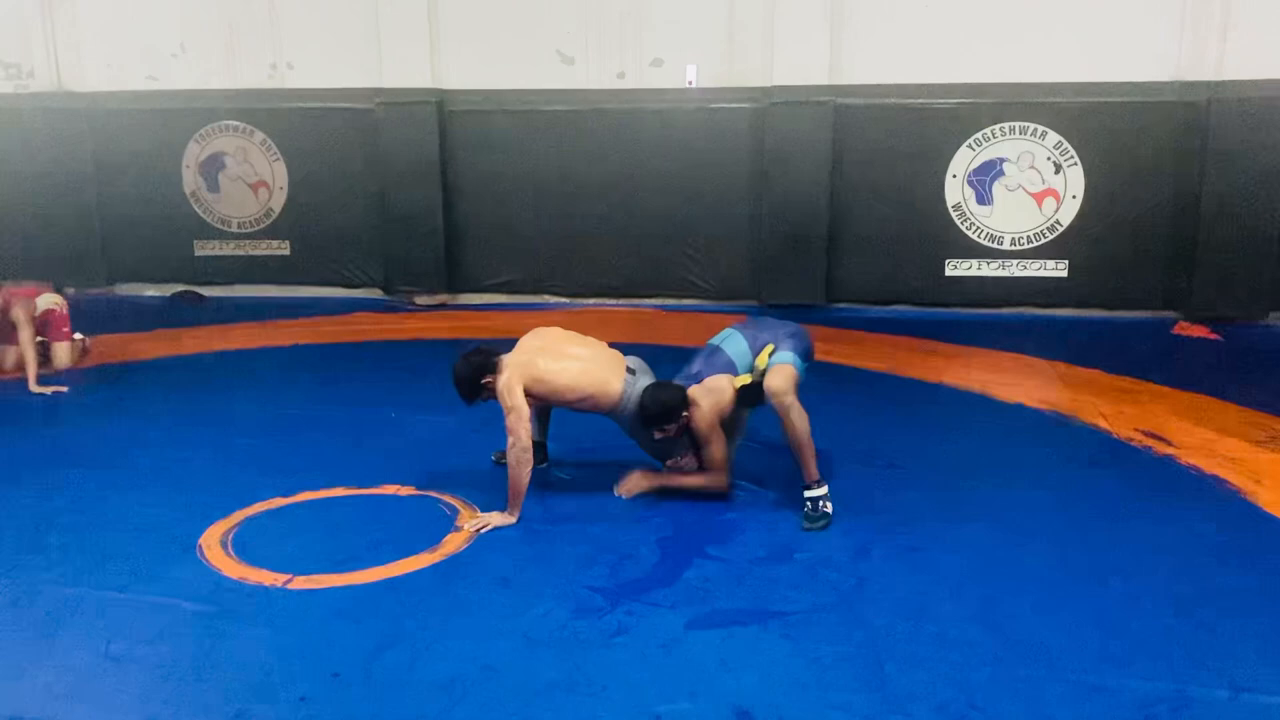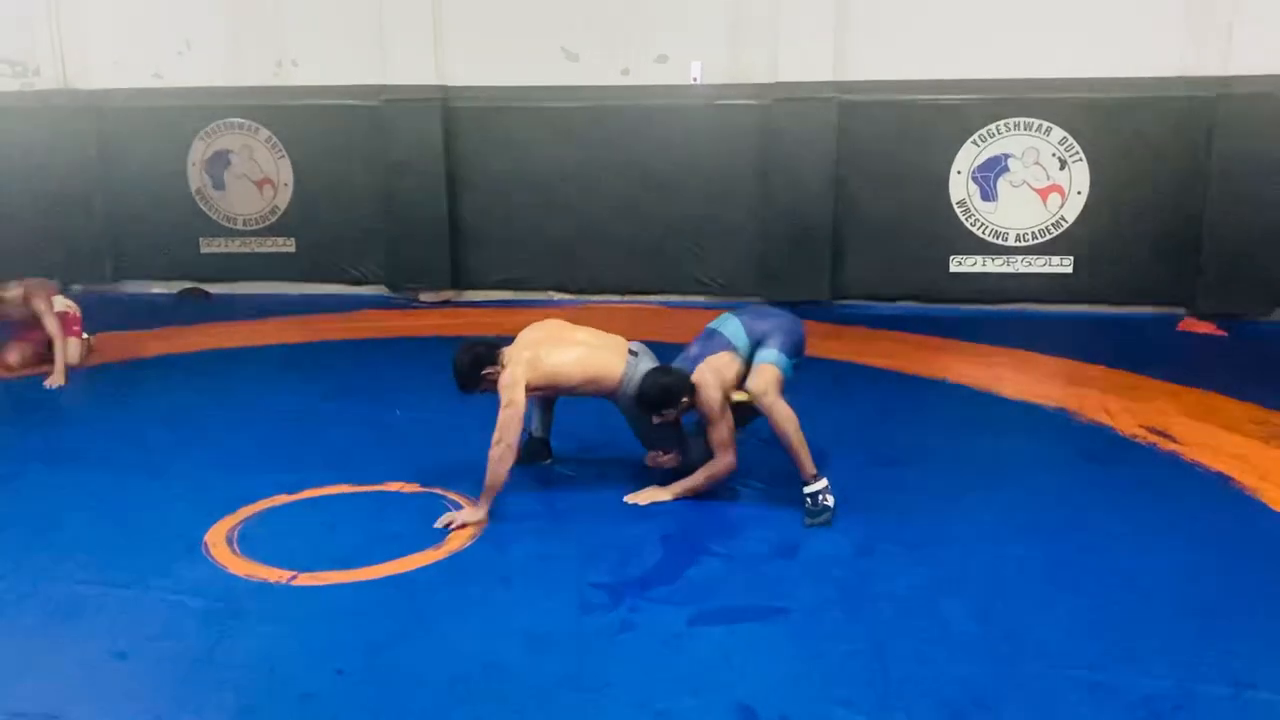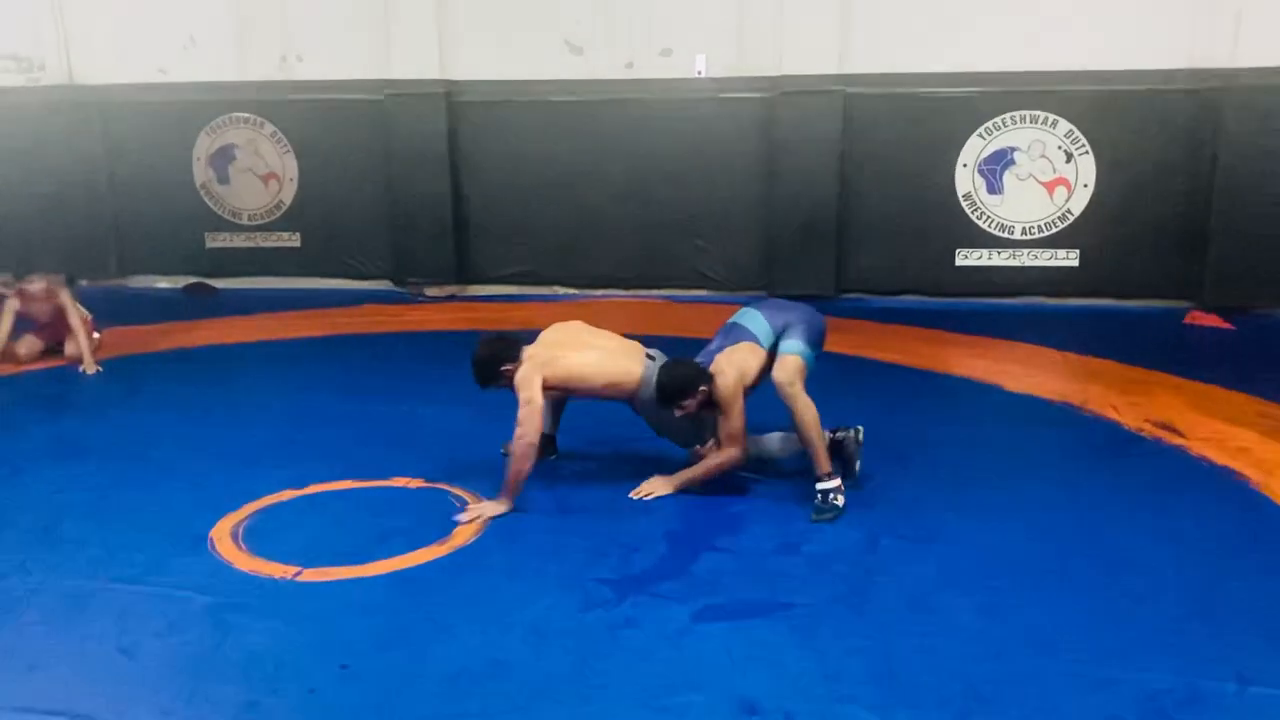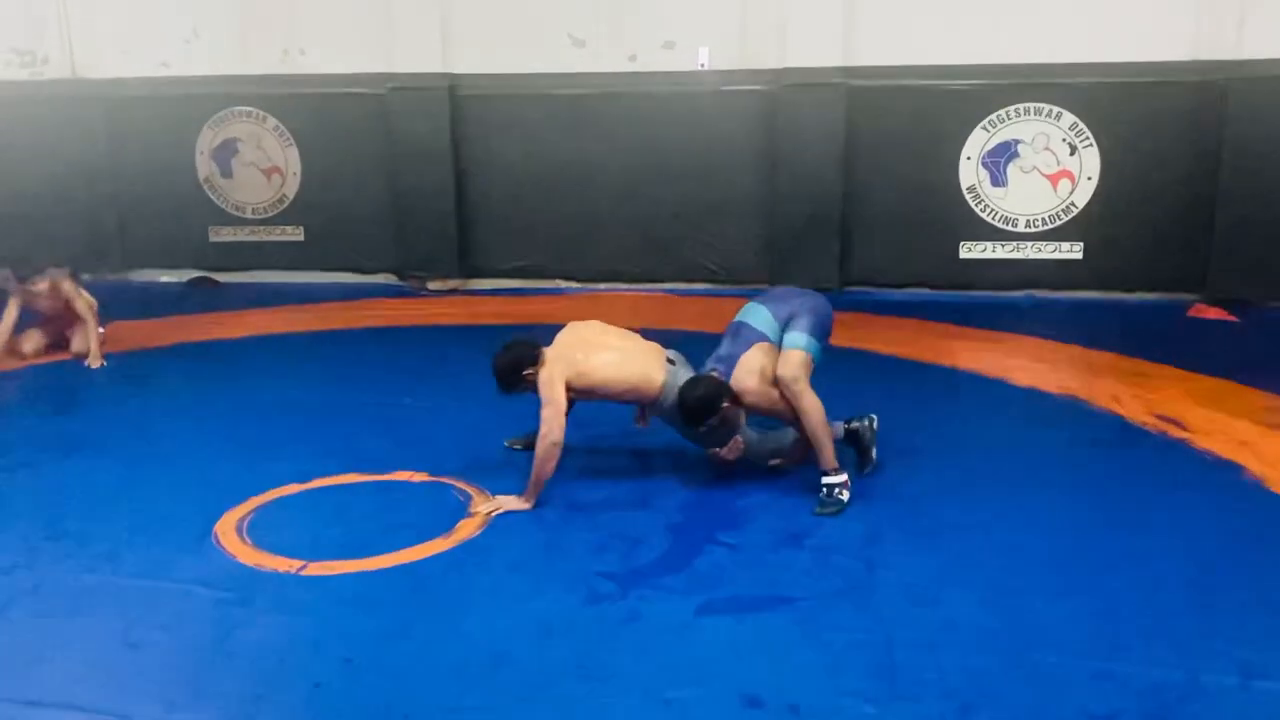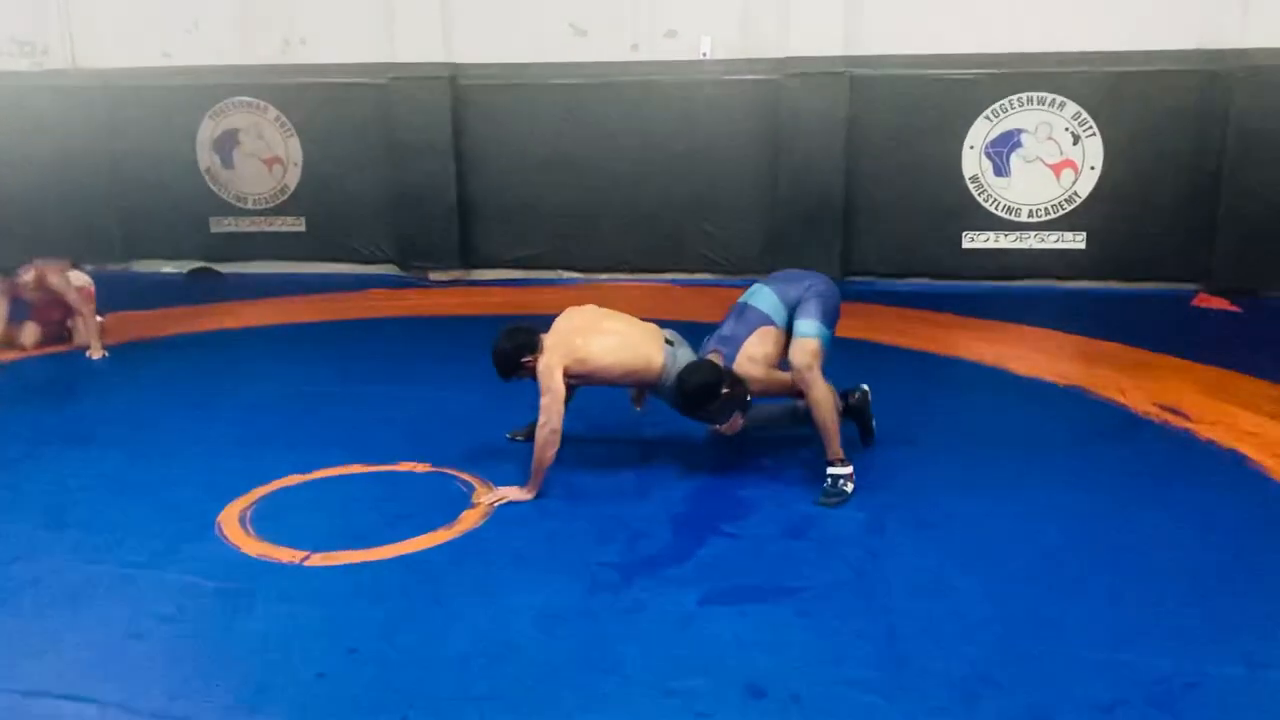
dt=0.3s
person 1, frame 1
left shoulder: (508, 381)
right shoulder: (535, 337)
left elbow: (519, 446)
left wrist: (511, 513)
left hip: (631, 398)
right hip: (631, 366)
right ankle: (538, 451)
person 1, frame 2
left shoulder: (511, 375)
right shoulder: (533, 332)
left elbow: (504, 444)
left wrist: (480, 509)
left hip: (635, 382)
right hip: (633, 353)
right ankle: (539, 447)
person 1, frame 3
left shoulder: (527, 372)
right shoulder: (553, 332)
left elbow: (526, 440)
left wrist: (505, 502)
left hip: (651, 388)
right hip: (651, 360)
left ankle: (832, 441)
person 1, frame 4
left shoulder: (550, 375)
right shoulder: (574, 332)
left elbow: (552, 440)
left wrist: (528, 499)
left hip: (674, 396)
right hip: (668, 360)
left knee: (750, 447)
left ankle: (844, 431)
person 1, frame 5
left shoulder: (550, 362)
right shoulder: (570, 317)
left elbow: (550, 428)
left wrist: (529, 490)
left hip: (673, 371)
right hip: (666, 339)
person 2, frame 1
left shoulder: (702, 411)
right shoulder: (673, 394)
left elbow: (719, 479)
left wrist: (655, 481)
left hip: (787, 337)
left knee: (778, 390)
left ankle: (816, 489)
person 2, frame 2
left shoulder: (706, 389)
right shoulder: (671, 384)
left elbow: (726, 460)
left wrist: (671, 491)
left hip: (780, 327)
right hip: (746, 321)
left knee: (760, 390)
left ankle: (816, 484)
person 2, frame 3
left shoulder: (724, 382)
right shoulder: (691, 377)
left elbow: (733, 451)
left wrist: (673, 483)
left hip: (799, 319)
right hip: (762, 315)
left knee: (785, 380)
left ankle: (830, 482)
person 2, frame 4
left shoulder: (750, 390)
right shoulder: (708, 382)
left elbow: (803, 419)
left hip: (807, 307)
right hip: (771, 304)
left knee: (790, 377)
left ankle: (835, 477)
person 2, frame 5
left shoulder: (751, 373)
right shoulder: (706, 363)
left hip: (813, 290)
right hip: (780, 286)
left knee: (803, 366)
left ankle: (839, 466)
